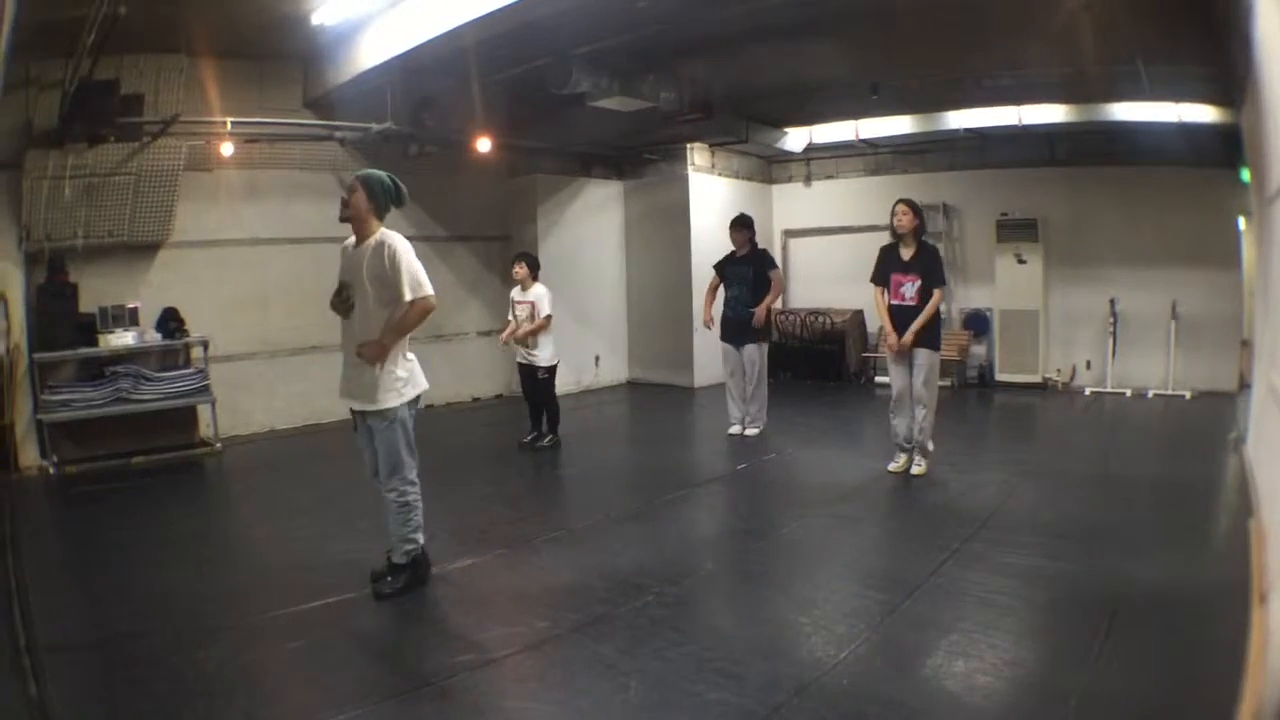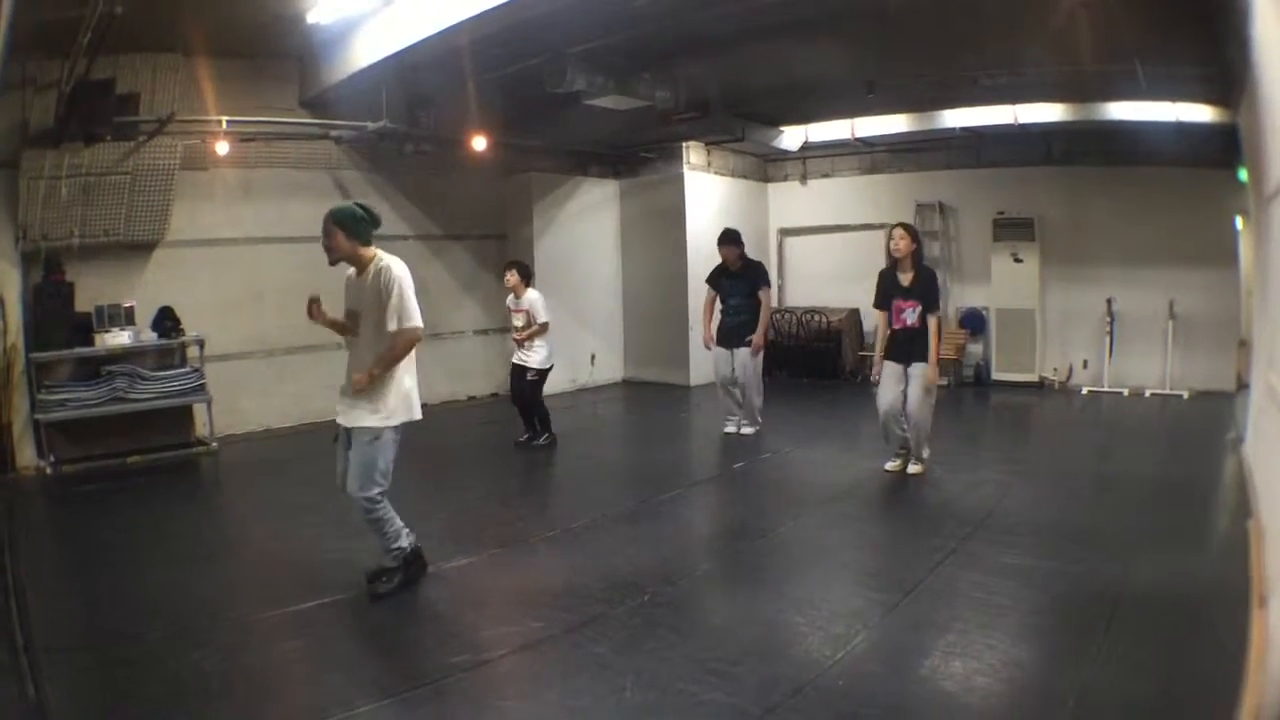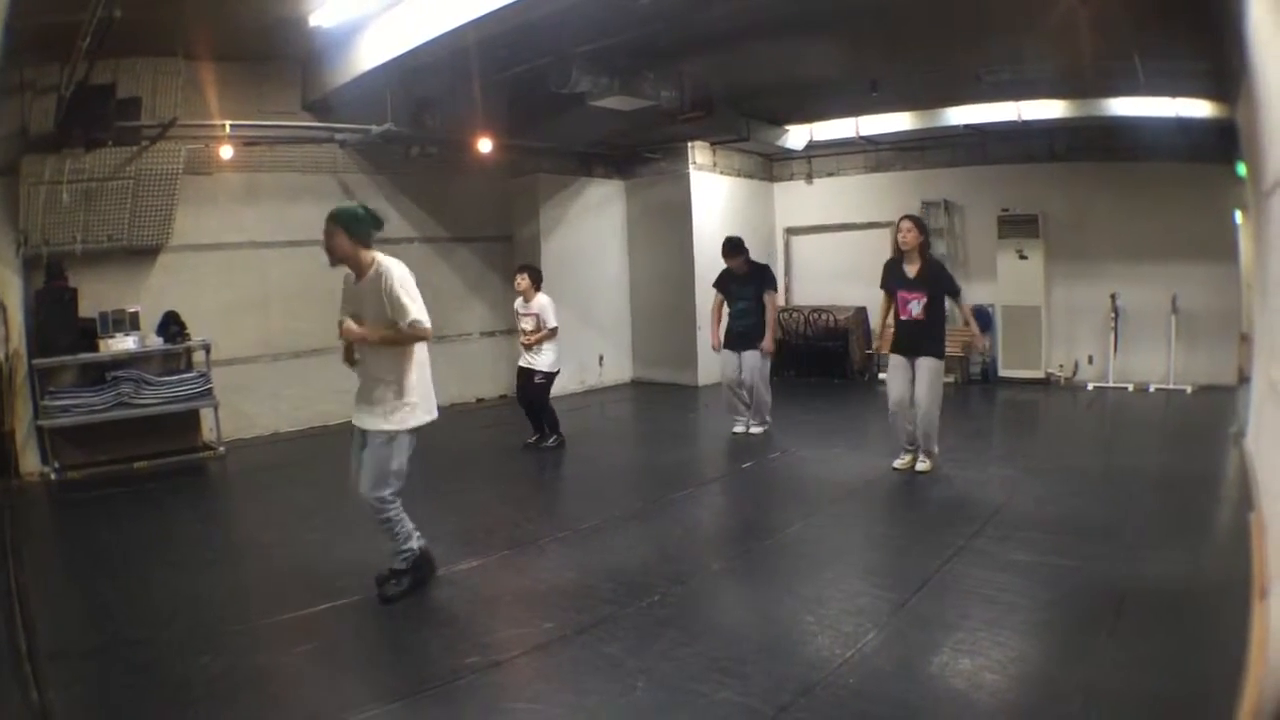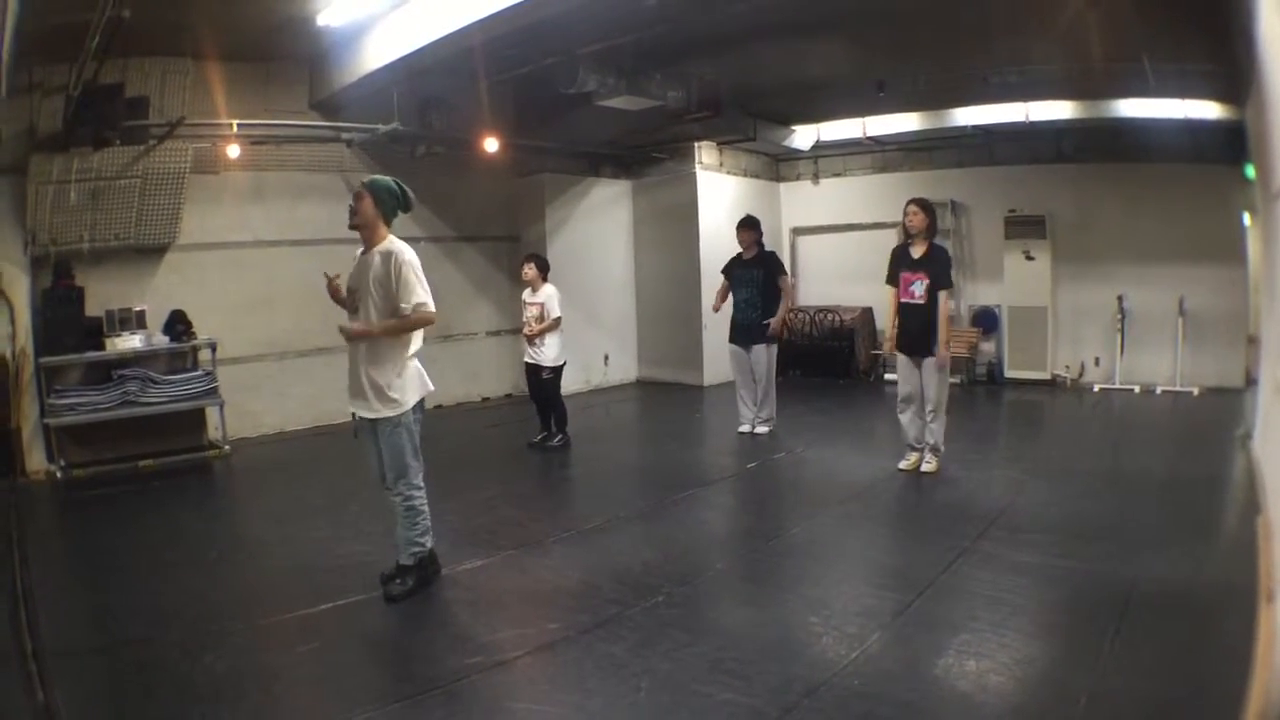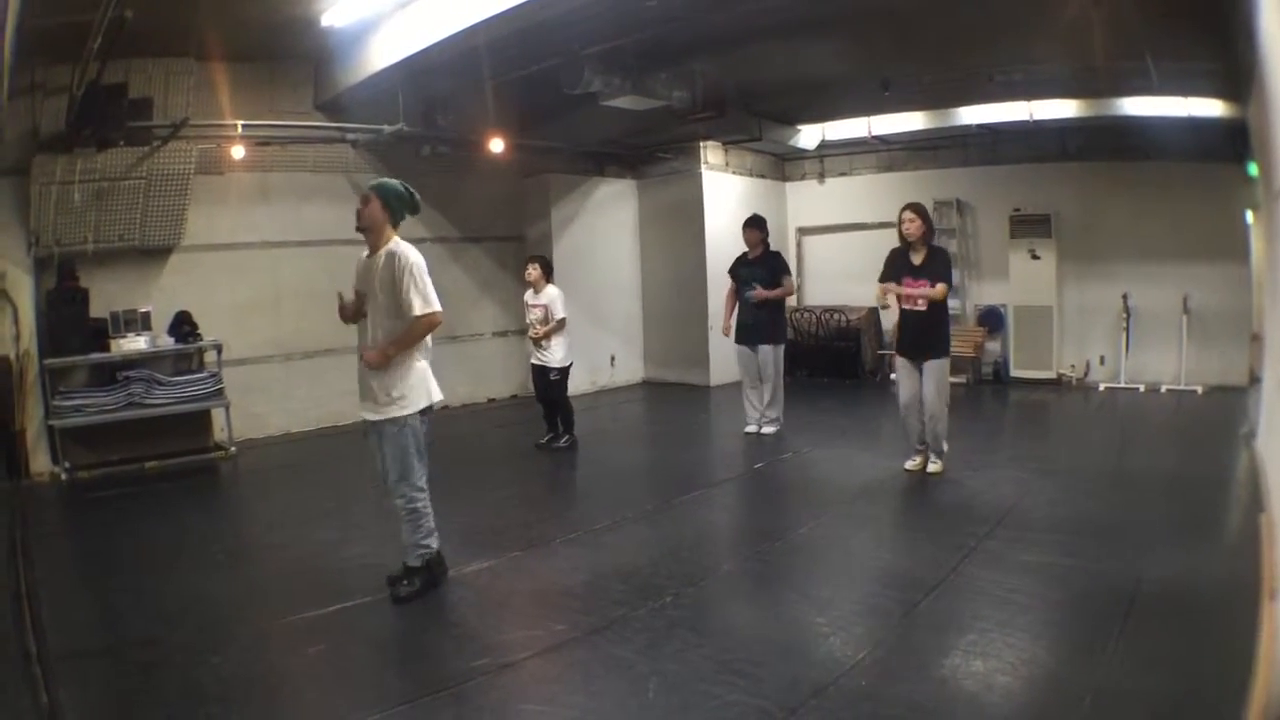
dt=1s
person 1, frame 1
left shoulder: (392, 246)
right shoulder: (348, 248)
left elbow: (425, 301)
left wrist: (385, 342)
right wrist: (339, 303)
left hip: (389, 383)
right hip: (361, 382)
left knee: (399, 477)
right knee: (382, 476)
left ankle: (411, 560)
right ankle: (403, 555)
person 1, frame 2
left shoulder: (391, 271)
right shoulder: (352, 277)
left elbow: (412, 331)
left wrist: (372, 373)
right wrist: (325, 320)
left hip: (384, 404)
right hip: (356, 401)
left knee: (365, 490)
right knee: (352, 484)
left ankle: (405, 556)
right ankle: (400, 553)
person 1, frame 3
left shoulder: (391, 274)
right shoulder: (351, 280)
left elbow: (420, 331)
left wrist: (364, 335)
right wrist: (347, 342)
left hip: (400, 402)
right hip: (371, 400)
left knee: (377, 490)
right knee: (366, 486)
left ankle: (414, 560)
right ankle: (409, 557)
person 1, frame 4
left shoulder: (398, 255)
right shoulder: (361, 257)
left elbow: (425, 314)
left wrist: (369, 329)
right wrist: (340, 299)
left hip: (396, 387)
right hip: (367, 387)
left knee: (405, 481)
right knee: (392, 479)
left ankle: (417, 560)
right ankle: (416, 555)
person 1, frame 5
left shoulder: (403, 257)
right shoulder: (364, 260)
left elbow: (432, 317)
left wrist: (386, 351)
right wrist: (348, 314)
left hip: (403, 390)
right hip: (377, 390)
left knee: (408, 483)
right knee: (398, 481)
left ankle: (425, 562)
right ankle: (423, 556)
person 2, frame 1
left shoulder: (929, 253)
right shoulder: (887, 253)
left elbow: (937, 296)
right elbow: (879, 292)
left wrist: (913, 329)
right wrist: (888, 329)
left hip: (924, 334)
right hip: (896, 334)
left knee: (923, 395)
right knee: (899, 393)
left ankle: (921, 453)
right ankle: (903, 450)
person 2, frame 2
left shoulder: (927, 276)
right shoulder: (885, 276)
left elbow: (933, 322)
right elbow: (882, 318)
left wrist: (933, 363)
right wrist: (877, 359)
left hip: (920, 355)
right hip: (894, 354)
left knee: (917, 409)
right knee: (886, 408)
left ankle: (917, 456)
right ankle: (900, 452)
person 2, frame 3
left shoulder: (935, 268)
right shoulder: (891, 267)
left elbow: (958, 300)
left wrist: (976, 334)
right wrist: (880, 333)
left hip: (930, 347)
right hip: (901, 347)
left knee: (925, 403)
right knee: (897, 401)
left ankle: (926, 452)
right ankle: (908, 449)
person 2, frame 4
left shoulder: (939, 255)
right shoulder: (898, 253)
left elbow: (944, 299)
right elbow: (895, 295)
left wrist: (942, 342)
right wrist: (889, 334)
left hip: (931, 338)
right hip: (905, 338)
left knee: (933, 399)
right knee: (907, 397)
left ankle: (932, 452)
right ankle: (914, 449)
person 2, frame 5
left shoulder: (940, 256)
right shoulder: (896, 256)
left elbow: (941, 292)
right elbow: (883, 288)
left wrist: (904, 291)
right wrist: (882, 297)
left hip: (935, 341)
right hip: (907, 341)
left knee: (934, 402)
right knee: (908, 401)
left ankle: (937, 453)
right ankle: (920, 450)
person 3, frame 1
left shoulder: (761, 257)
right shoulder: (727, 260)
left elbow: (779, 282)
right elbow: (713, 285)
left wrist: (765, 307)
right wrist: (707, 309)
left hip: (753, 327)
right hip: (729, 326)
left knee: (755, 376)
right knee: (732, 375)
left ankle: (755, 422)
right ankle: (737, 420)
person 3, frame 2
left shoulder: (756, 269)
right shoulder: (719, 272)
left elbow: (765, 302)
right elbow: (710, 301)
left wrist: (760, 333)
right wrist: (707, 330)
left hip: (748, 335)
right hip: (725, 333)
left knee: (747, 379)
right knee: (723, 378)
left ankle: (751, 421)
right ankle: (732, 420)
person 3, frame 3
left shoulder: (762, 272)
right shoulder: (725, 276)
left elbow: (770, 305)
right elbow: (717, 306)
left wrist: (768, 339)
right wrist: (715, 335)
left hip: (756, 339)
right hip: (733, 337)
left knee: (754, 380)
right knee: (729, 379)
left ankle: (759, 420)
right ankle: (741, 419)
person 3, frame 4
left shoulder: (769, 259)
right shoulder: (734, 263)
left elbow: (786, 289)
right elbow: (724, 288)
left wrist: (779, 317)
right wrist: (718, 302)
left hip: (763, 329)
right hip: (738, 329)
left knee: (763, 377)
right knee: (742, 378)
left ankle: (765, 420)
right ankle: (747, 419)
person 3, frame 5
left shoulder: (774, 259)
right shoulder: (740, 262)
left elbow: (790, 288)
right elbow: (732, 292)
left wrist: (765, 294)
right wrist: (727, 319)
left hip: (770, 328)
right hip: (745, 328)
left knee: (770, 377)
right knee: (749, 377)
left ankle: (772, 420)
right ankle: (753, 419)
person 4, frame 1
left shoulder: (541, 291)
right shoulder: (514, 293)
left elbow: (546, 320)
left wrist: (524, 332)
right wrist: (507, 333)
left hip: (543, 355)
right hip: (524, 355)
left knee: (546, 395)
right knee: (530, 395)
left ankle: (552, 434)
right ankle: (536, 431)
person 4, frame 2
left shoulder: (534, 297)
right shoulder: (510, 300)
left elbow: (544, 325)
left wrist: (525, 335)
right wrist: (515, 335)
left hip: (538, 357)
right hip: (520, 357)
left knee: (532, 397)
right knee: (517, 396)
left ankle: (547, 433)
right ankle: (531, 430)
person 4, frame 3
left shoulder: (544, 302)
right shoulder: (518, 304)
left elbow: (553, 330)
left wrist: (534, 339)
right wrist: (522, 338)
left hip: (545, 360)
right hip: (527, 359)
left knee: (539, 399)
right knee: (523, 398)
left ankle: (556, 434)
right ankle: (540, 432)
person 4, frame 4
left shoulder: (550, 291)
right shoulder: (526, 294)
left elbow: (556, 320)
left wrist: (537, 330)
right wrist: (526, 329)
left hip: (549, 354)
right hip: (532, 354)
left knee: (552, 395)
right knee: (536, 395)
left ankle: (561, 433)
right ankle: (545, 431)
person 4, frame 5
left shoulder: (553, 293)
right shoulder: (528, 296)
left elbow: (561, 321)
left wrist: (542, 332)
right wrist: (531, 332)
left hip: (556, 355)
right hip: (538, 356)
left knee: (558, 396)
right knee: (543, 396)
left ankle: (568, 434)
right ankle: (552, 432)
